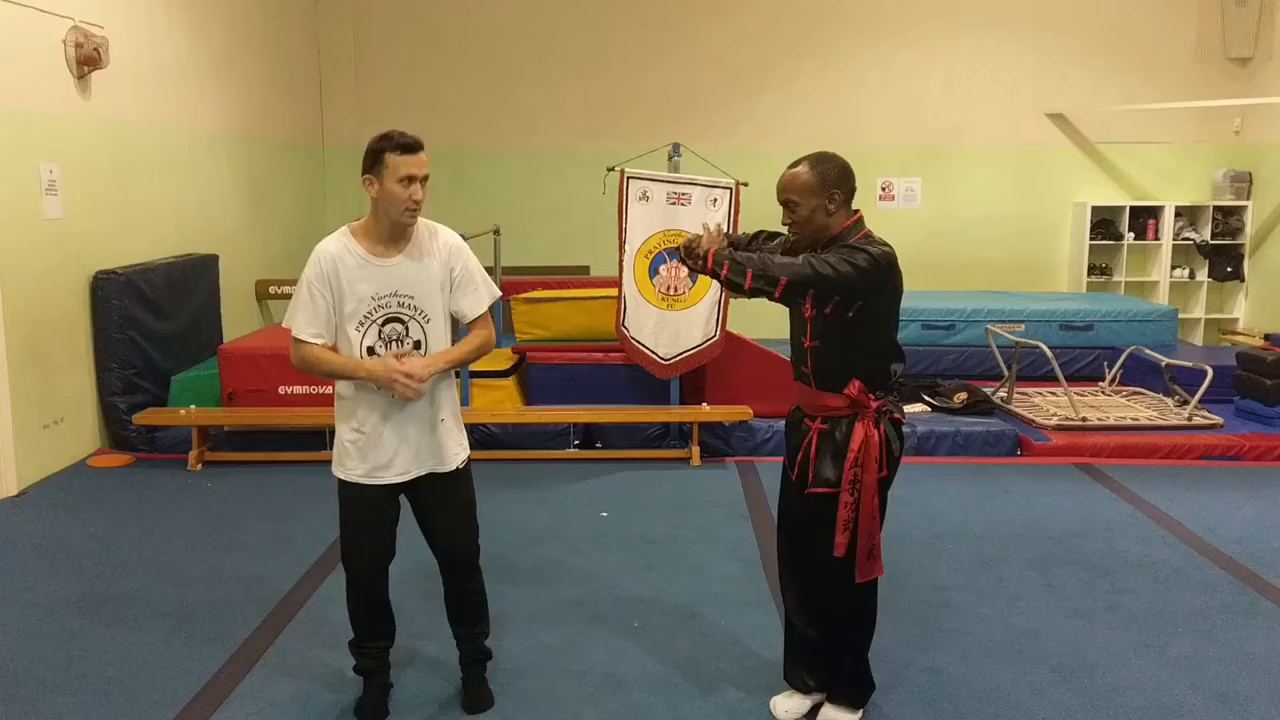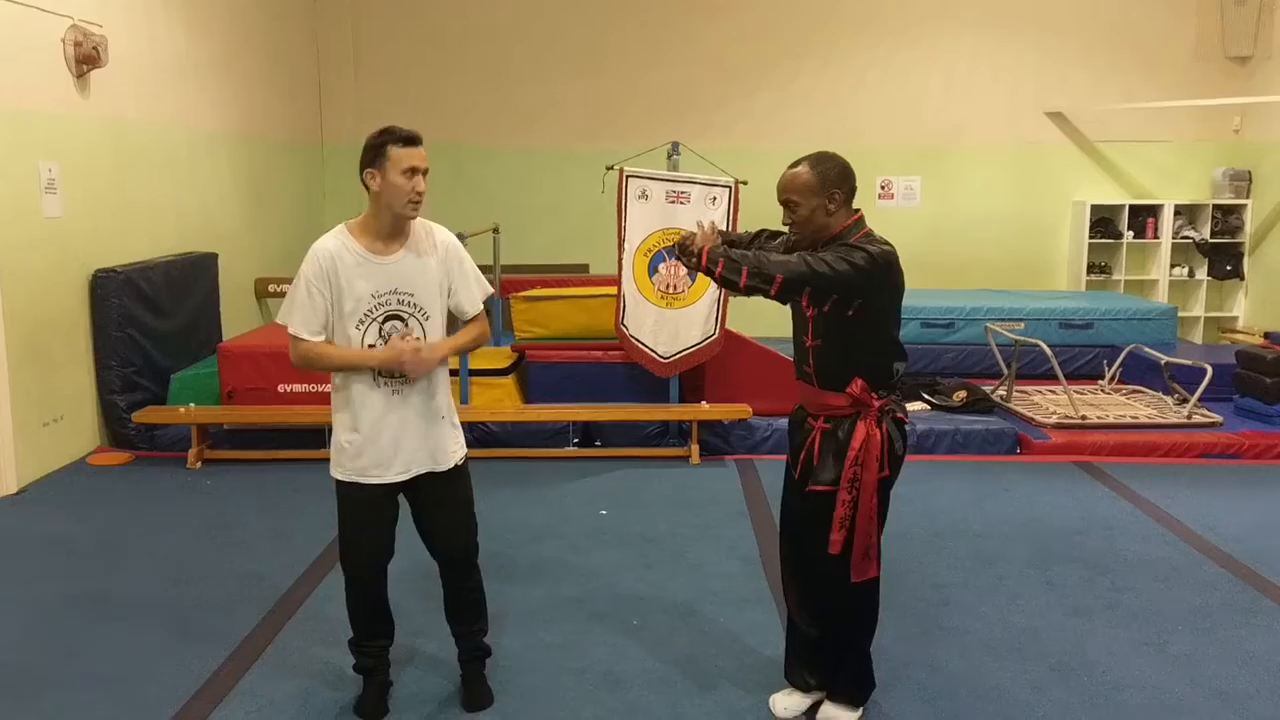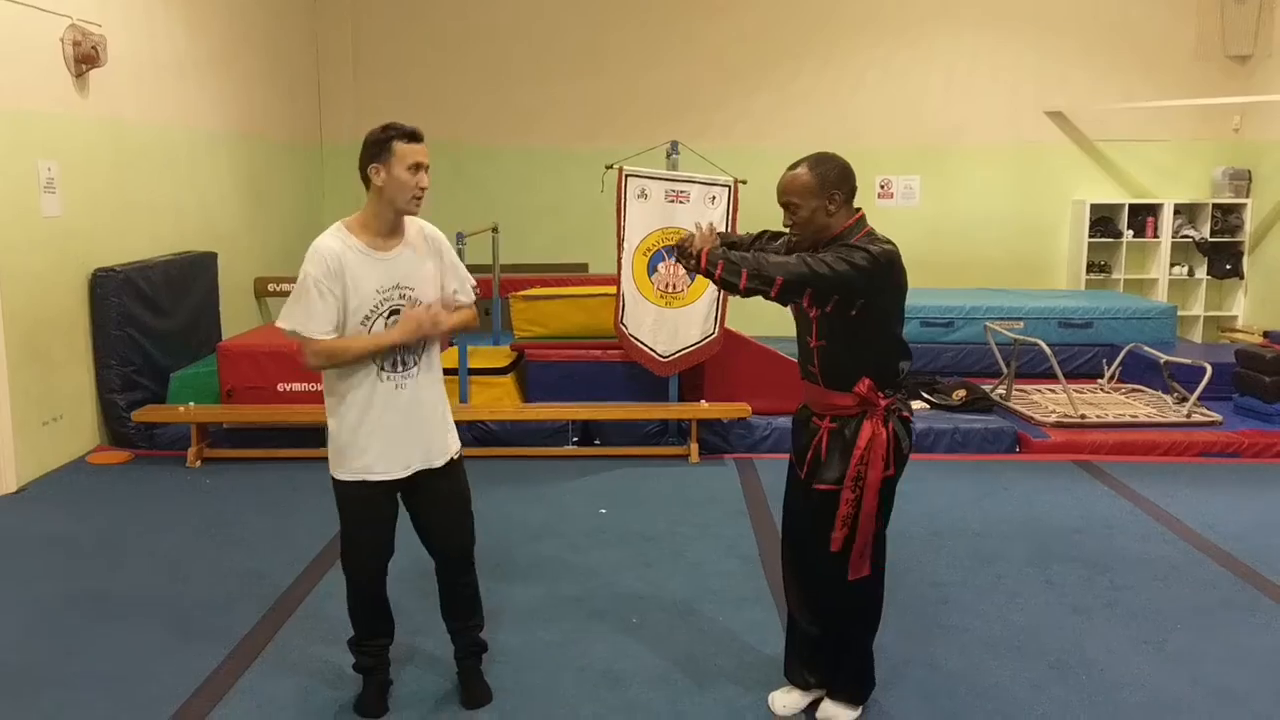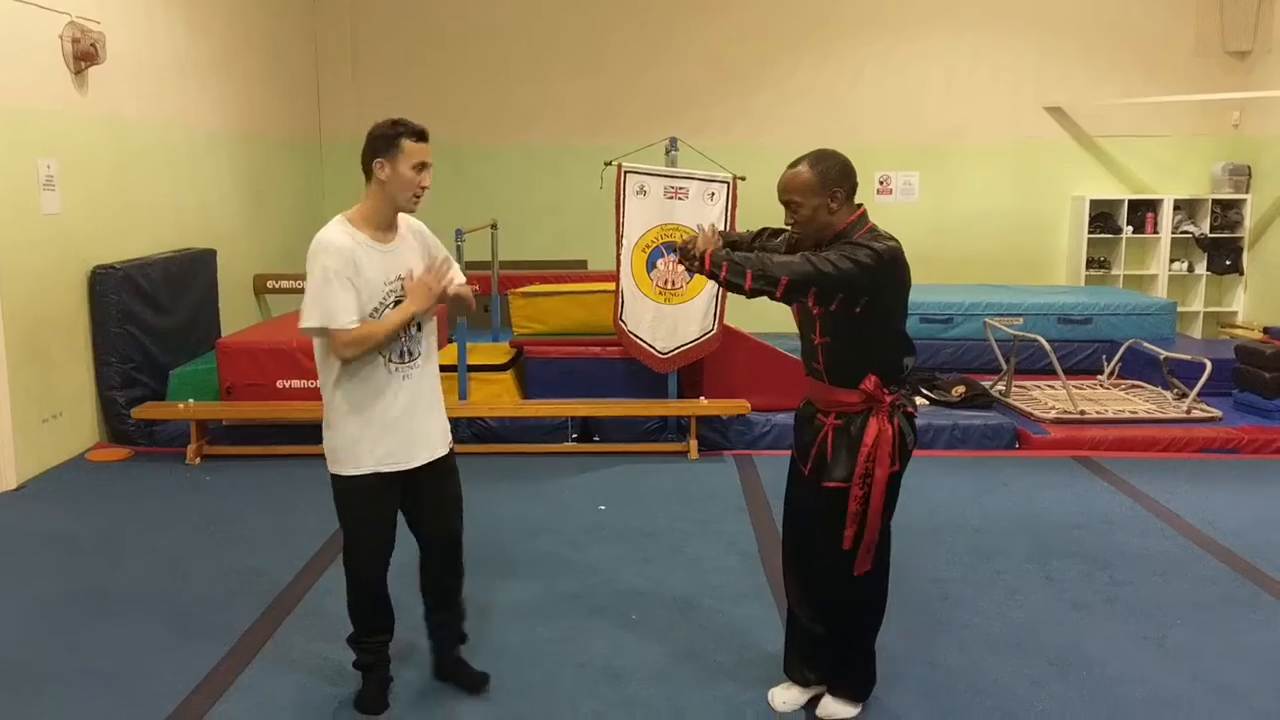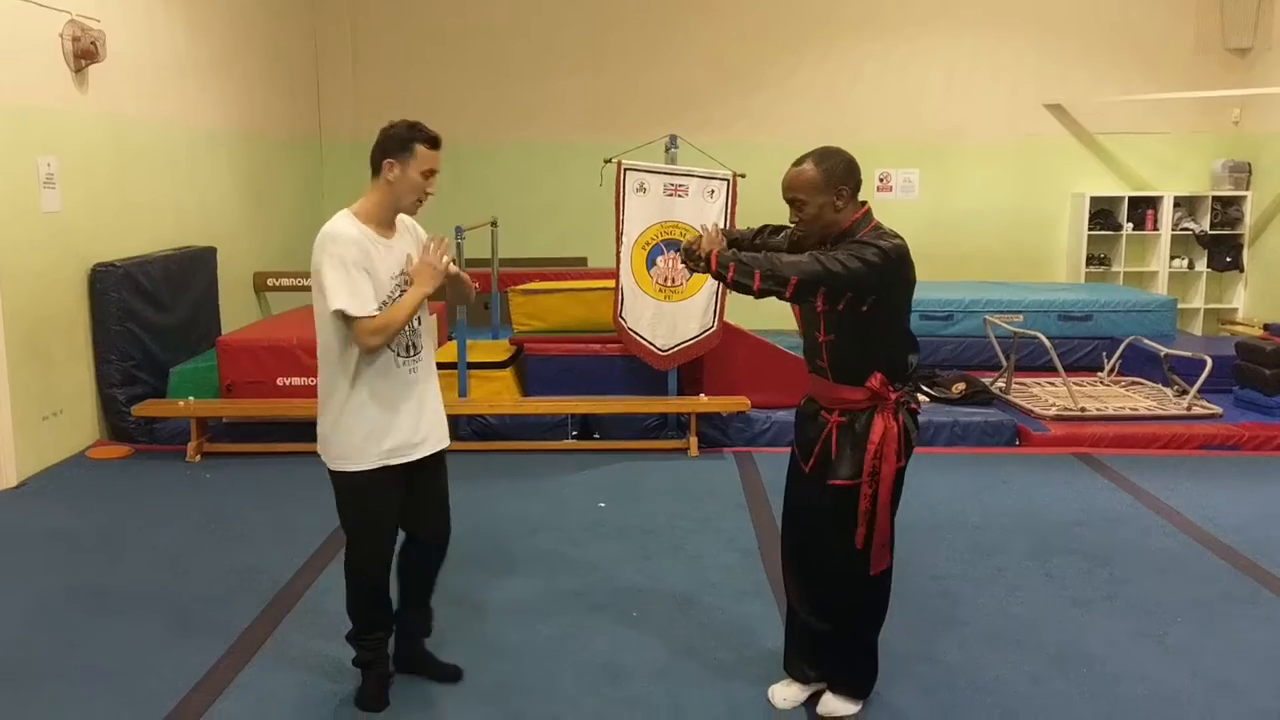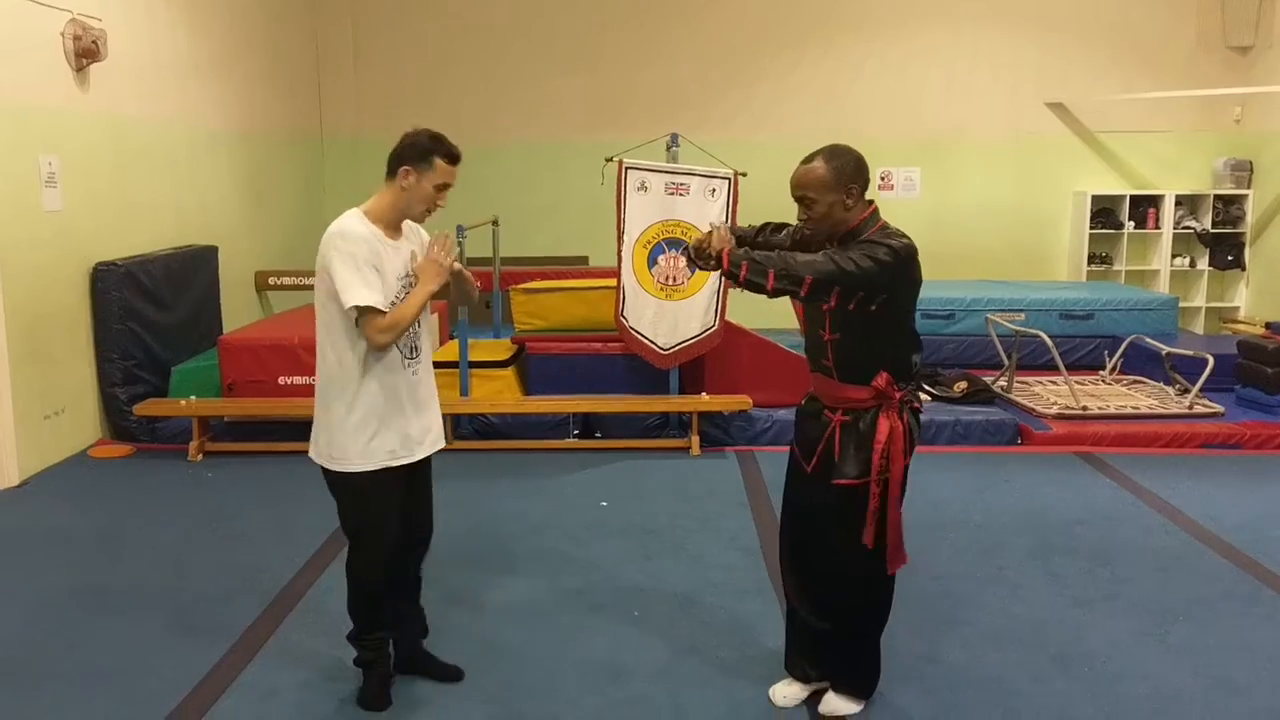
dt=0.1s
person 1, frame 1
left shoulder: (447, 247)
right shoulder: (331, 258)
left elbow: (485, 331)
right elbow: (304, 351)
left wrist: (434, 366)
right wrist: (377, 372)
left hip: (439, 444)
right hip: (365, 452)
left knee: (461, 557)
right knee: (365, 568)
left ankle: (474, 664)
person 1, frame 2
left shoulder: (441, 244)
right shoulder: (329, 256)
left elbow: (478, 325)
right elbow: (301, 348)
left wrist: (437, 352)
right wrist: (379, 357)
left hip: (436, 442)
right hip: (362, 451)
left knee: (458, 556)
right knee: (364, 567)
left ankle: (473, 662)
right ankle: (374, 672)
person 1, frame 3
left shoulder: (430, 241)
right shoulder: (329, 253)
left elbow: (467, 311)
right elbow: (315, 352)
left wrist: (442, 324)
right wrist: (400, 332)
left hip: (433, 437)
right hip: (363, 449)
left knee: (456, 551)
right knee: (365, 564)
left ankle: (470, 658)
right ankle: (374, 670)
person 1, frame 4
left shoulder: (417, 234)
right shoulder: (334, 246)
left elbow: (461, 299)
right elbow: (345, 344)
left wrist: (450, 293)
right wrist: (414, 305)
left hip: (426, 433)
right hip: (361, 443)
left knee: (445, 543)
right knee: (367, 559)
left ankle: (447, 651)
right ankle: (374, 667)
person 1, frame 5
left shoulder: (408, 230)
right shoulder: (340, 239)
left elbow: (462, 296)
right elbow: (371, 333)
left wrist: (451, 276)
right wrist: (420, 285)
left hip: (418, 427)
right hip: (363, 437)
left knee: (431, 537)
right knee: (370, 552)
left ankle: (411, 645)
right ankle: (373, 662)
person 1, frame 6
left shoulder: (413, 233)
right shoulder: (348, 238)
left elbow: (464, 294)
right elbow: (381, 331)
left wrist: (454, 274)
right wrist: (426, 283)
left hip: (412, 428)
right hip: (359, 439)
left knee: (414, 540)
right knee: (372, 553)
left ankle: (409, 645)
right ankle: (374, 662)
person 2, frame 1
left shoulder: (869, 261)
right shoulder: (810, 244)
left elbow: (790, 278)
right elbow: (764, 248)
left wrist: (716, 257)
right wrist: (711, 244)
left hip: (858, 436)
right hip: (811, 427)
left knee: (844, 565)
right knee: (799, 560)
person 2, frame 2
left shoulder: (870, 261)
right shoulder: (813, 244)
left elbow: (788, 275)
right elbow: (766, 247)
left wrist: (711, 255)
right wrist: (709, 241)
left hip: (860, 434)
right hip: (815, 426)
left knee: (845, 564)
right knee: (801, 558)
person 2, frame 3
left shoulder: (872, 260)
right shoulder: (814, 244)
left elbow: (789, 276)
right elbow: (766, 249)
left wrist: (710, 258)
right wrist: (710, 242)
left hip: (866, 433)
right hip: (818, 424)
left knee: (851, 562)
right knee: (803, 556)
right ankle: (808, 672)
person 2, frame 4
left shoulder: (876, 256)
right shoulder: (817, 241)
left elbow: (794, 276)
right elbow: (767, 246)
left wrist: (712, 259)
right wrist: (714, 242)
left hip: (870, 430)
right hip: (821, 420)
left knee: (853, 558)
right knee: (804, 551)
right ankle: (809, 669)
person 2, frame 5
left shoulder: (883, 254)
right shoulder: (816, 239)
left elbow: (801, 277)
right elbow: (764, 243)
left wrist: (718, 261)
right wrist: (715, 240)
left hip: (871, 428)
right hip: (821, 417)
left knee: (856, 558)
right knee: (803, 547)
right ankle: (809, 665)
person 2, frame 6
left shoulder: (891, 254)
right shoulder: (820, 236)
left elbow: (816, 277)
right elbow: (768, 240)
left wrist: (729, 259)
right wrist: (723, 238)
left hip: (874, 428)
right hip: (822, 417)
left knee: (861, 557)
right knee: (802, 546)
right ankle: (810, 664)
